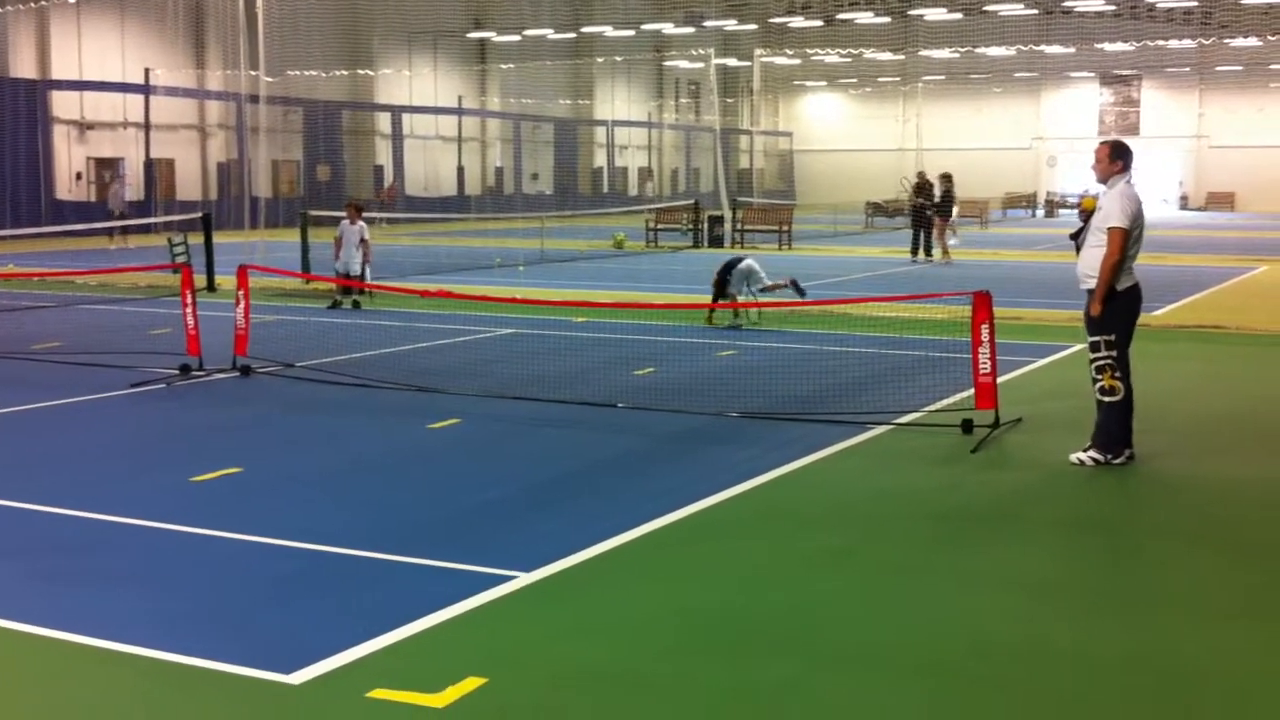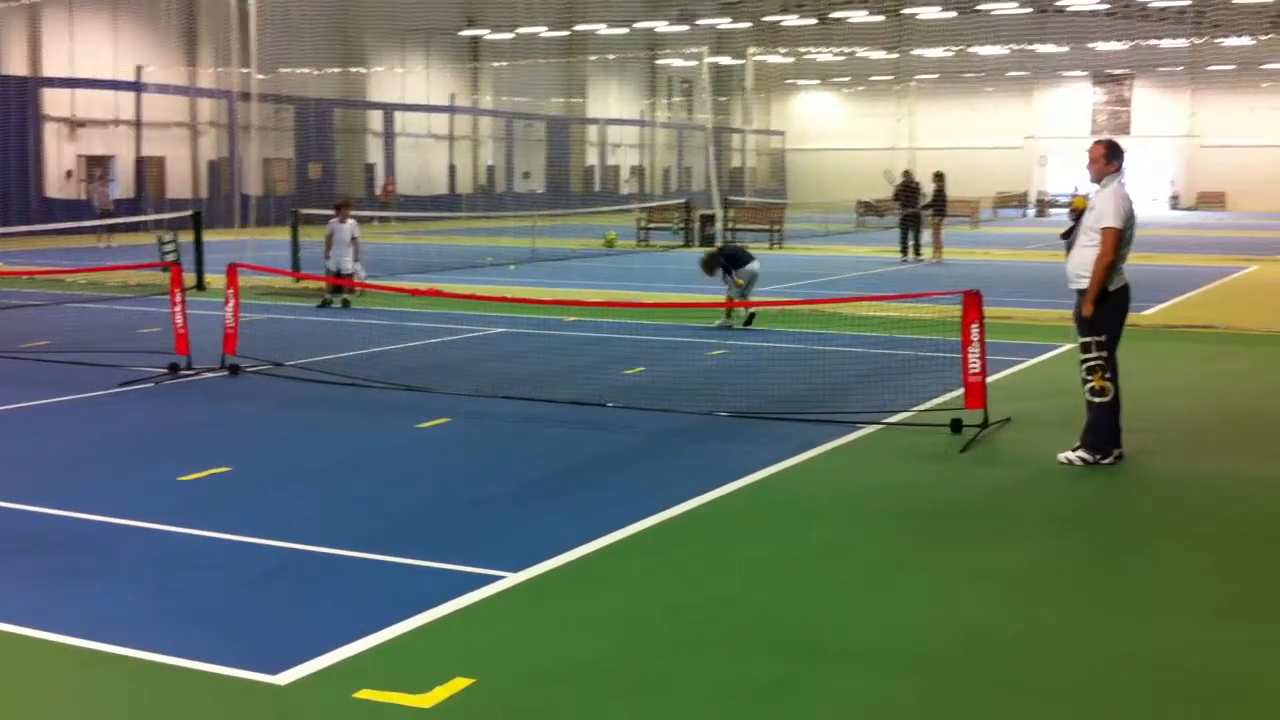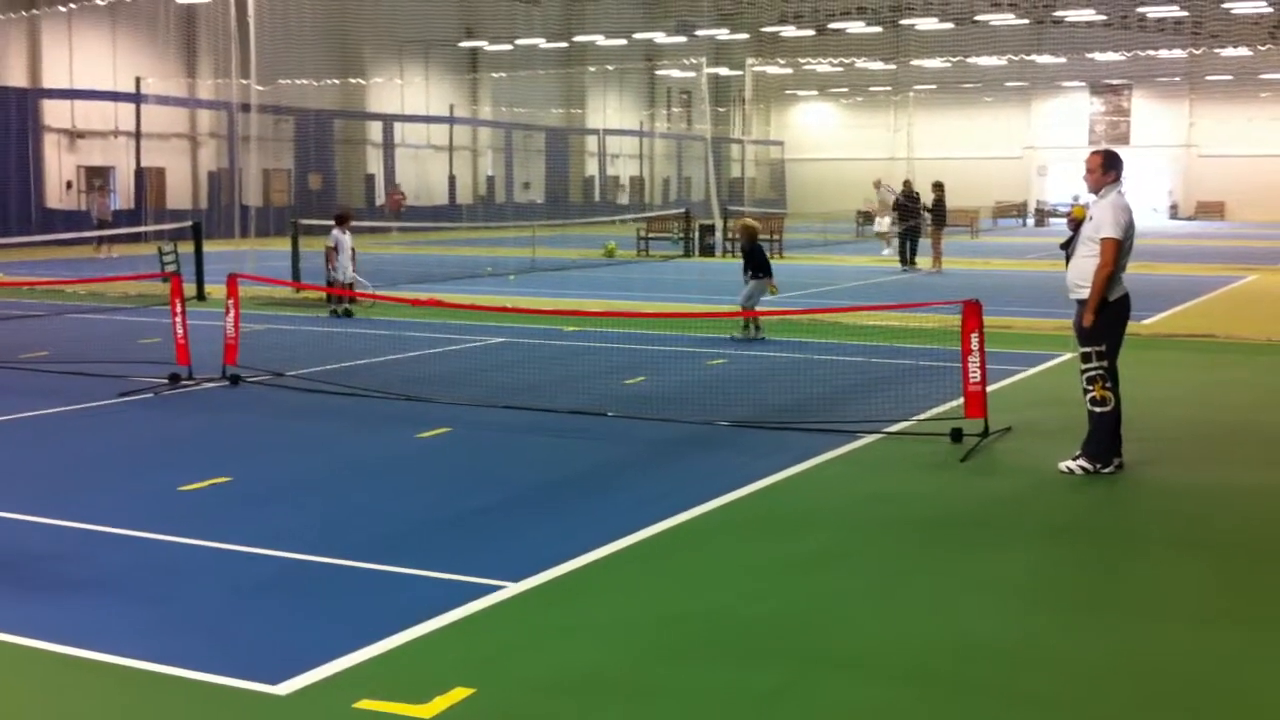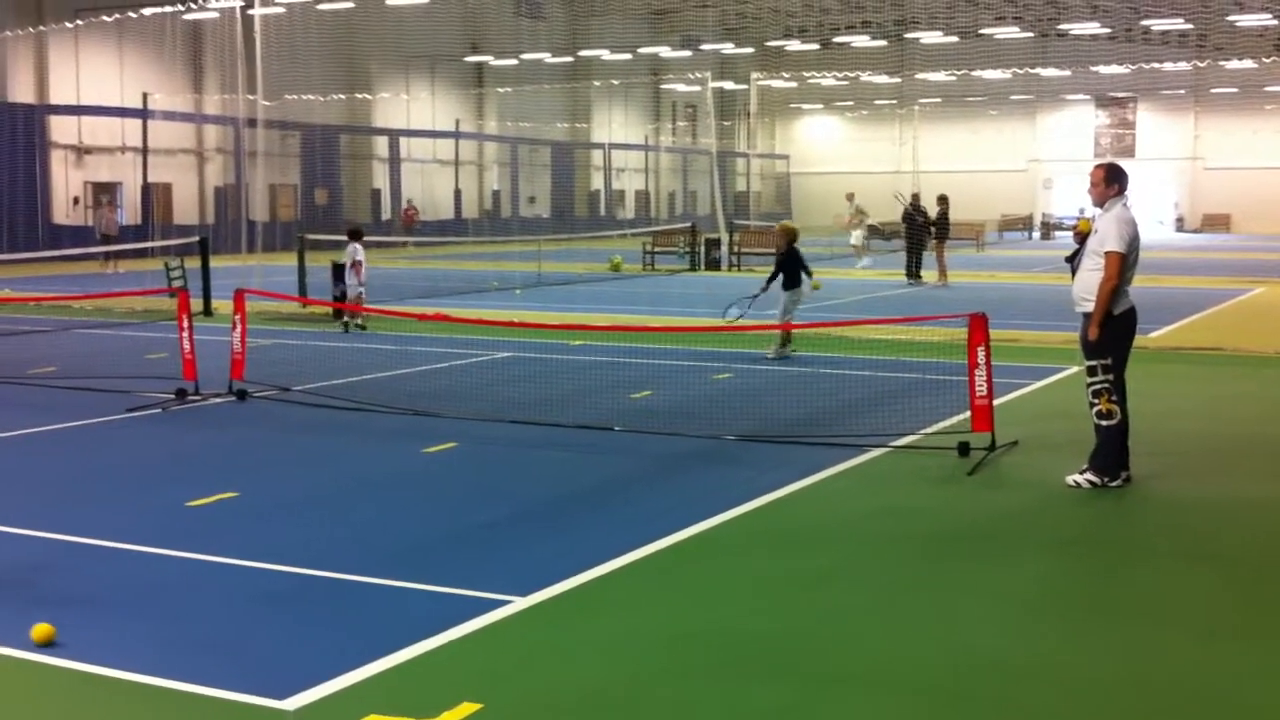
dt=0.4s
person 1, frame 1
left shoulder: (1119, 197)
right shoulder: (1116, 195)
left elbow: (1114, 255)
left wrist: (1098, 300)
right wrist: (1089, 220)
left hip: (1111, 296)
right hip: (1115, 294)
left knee: (1106, 372)
right knee: (1113, 371)
left ankle: (1109, 447)
right ankle: (1118, 442)
person 1, frame 2
left shoulder: (1112, 197)
right shoulder: (1104, 194)
left elbow: (1107, 254)
left wrist: (1090, 300)
right wrist: (1080, 219)
left hip: (1101, 295)
right hip: (1097, 294)
left knee: (1097, 371)
right knee: (1100, 370)
left ankle: (1098, 447)
right ankle: (1106, 442)
person 1, frame 3
left shoulder: (1112, 207)
right shoulder: (1103, 204)
left elbow: (1107, 264)
left wrist: (1090, 310)
right wrist: (1079, 229)
left hip: (1101, 306)
right hip: (1096, 304)
left knee: (1097, 381)
right knee: (1100, 380)
left ankle: (1099, 456)
right ankle: (1106, 451)
person 1, frame 4
left shoulder: (1116, 220)
right shoulder: (1109, 217)
left elbow: (1111, 278)
left wrist: (1095, 324)
right wrist: (1085, 242)
left hip: (1107, 319)
right hip: (1105, 317)
left knee: (1104, 394)
right knee: (1108, 393)
left ankle: (1106, 470)
right ankle: (1114, 465)
